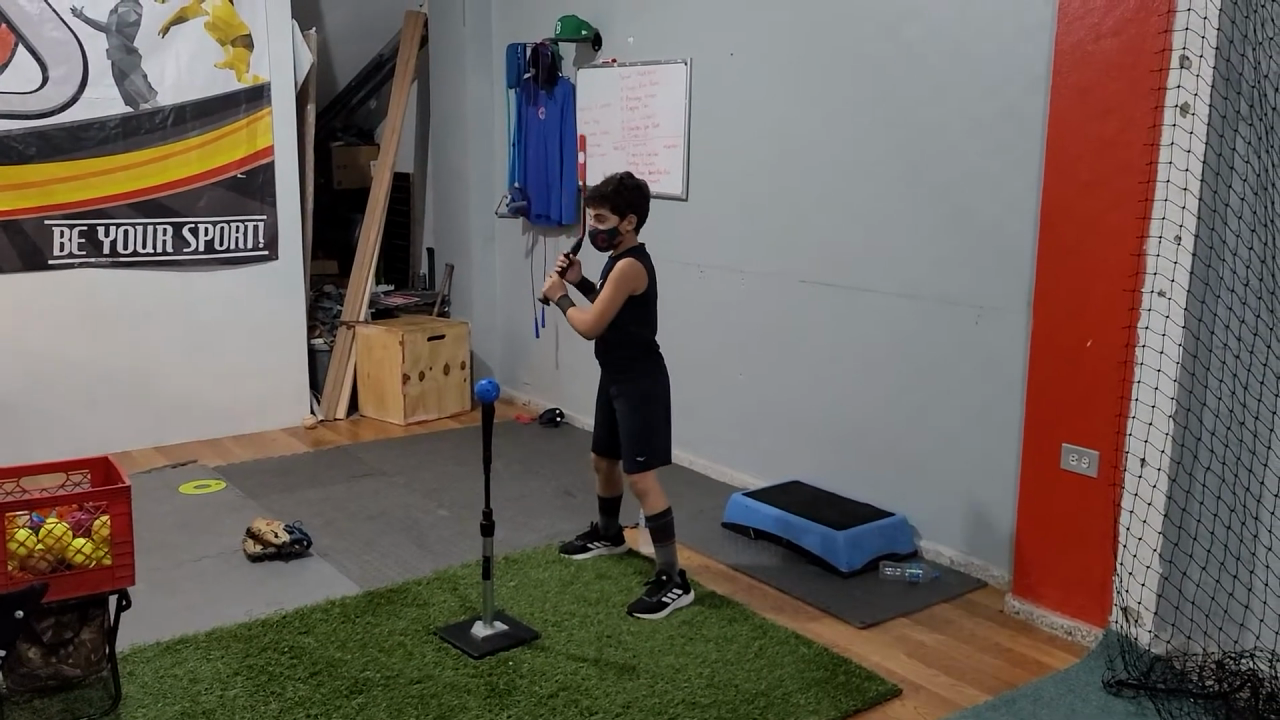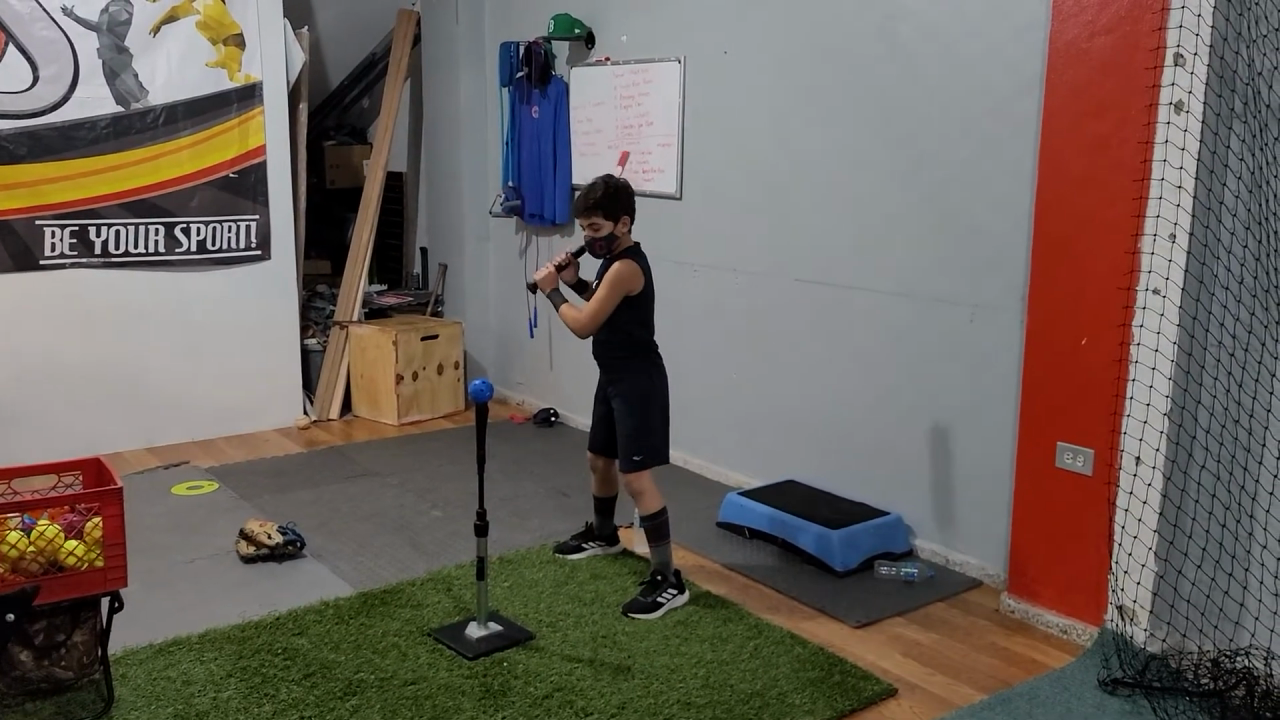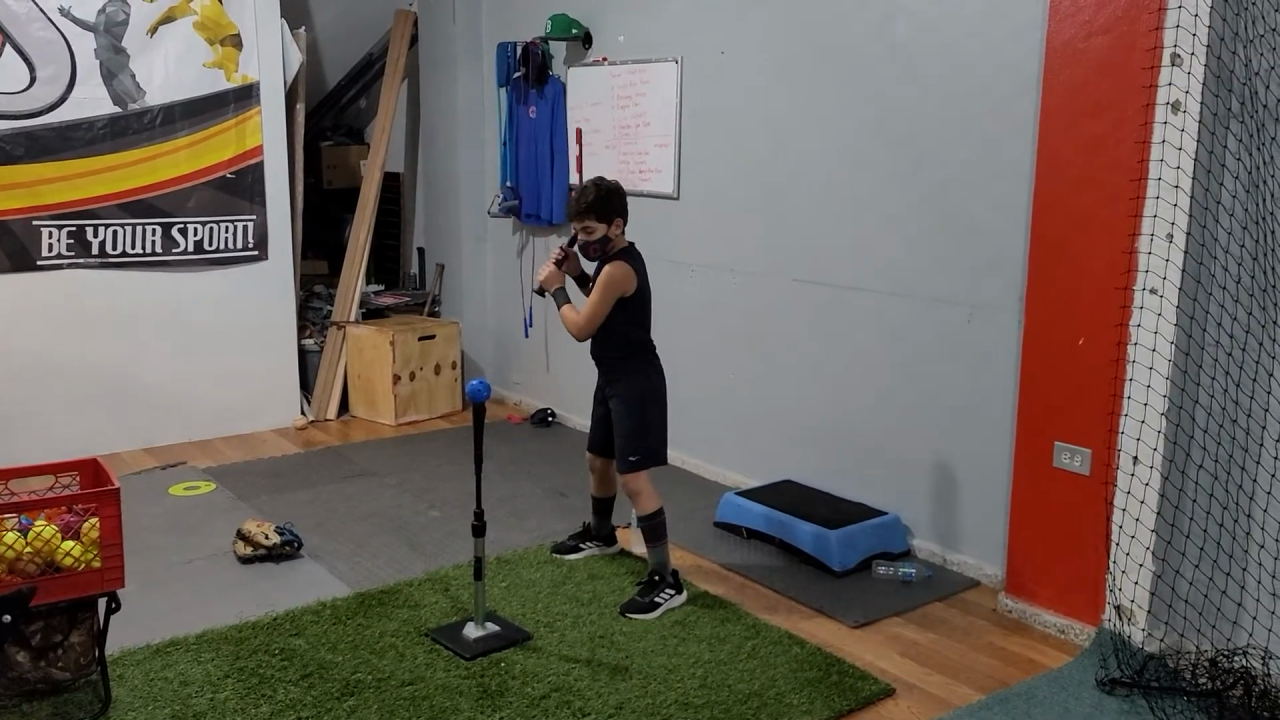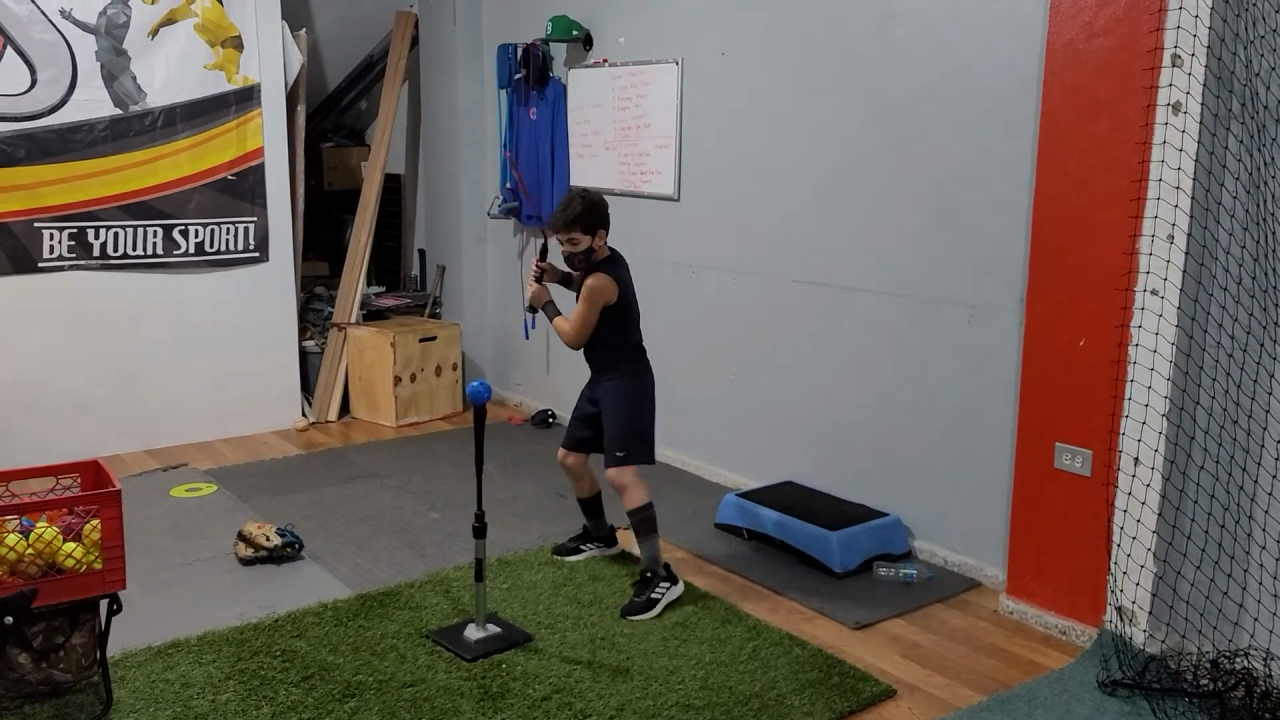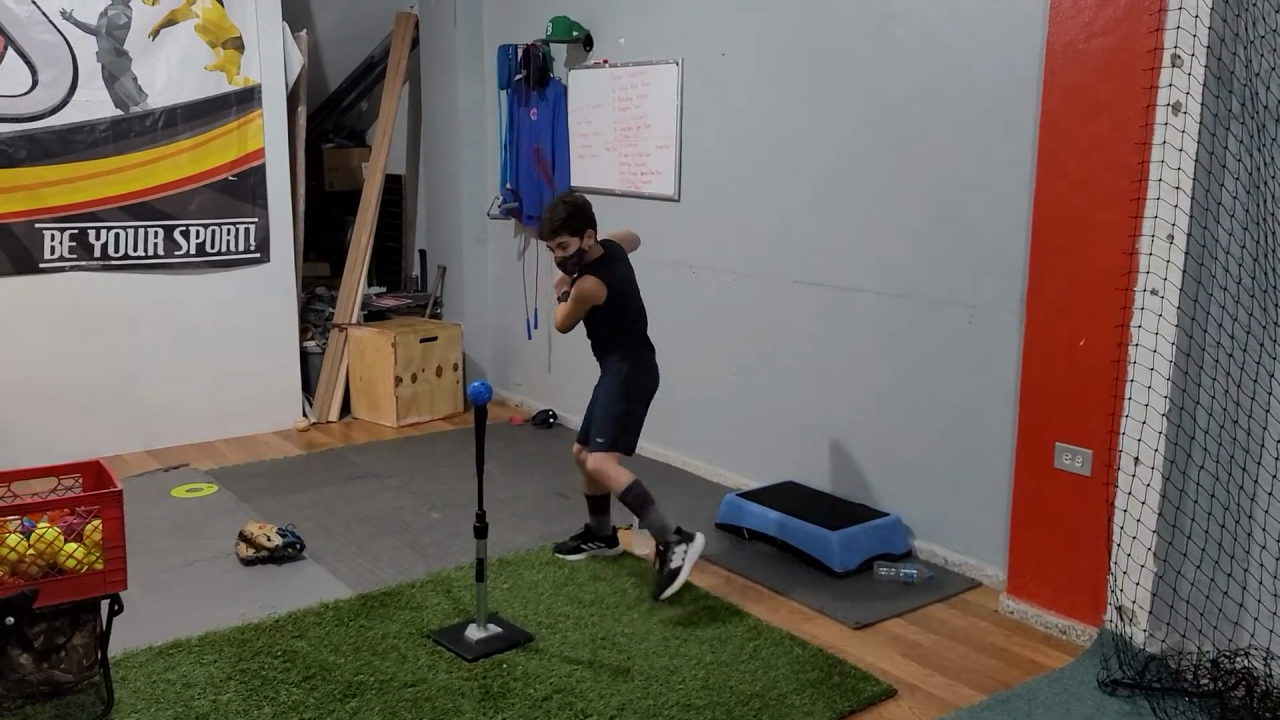
dt=0.5s
person 1, frame 1
left shoulder: (630, 265)
right shoulder: (621, 260)
left elbow: (590, 327)
left wrist: (560, 297)
right wrist: (580, 283)
left hip: (639, 382)
right hip: (616, 377)
left knee: (640, 478)
right knee: (603, 461)
left ankle: (673, 580)
right ankle: (607, 534)
person 1, frame 2
left shoulder: (626, 267)
right shoulder: (616, 260)
left elbow: (583, 325)
right elbow: (601, 306)
left wrist: (552, 290)
right wrist: (575, 282)
left hip: (638, 381)
right hip: (614, 377)
left knee: (637, 478)
right knee: (599, 459)
left ankle: (668, 580)
right ankle: (603, 534)
person 1, frame 3
left shoulder: (618, 268)
right shoulder: (618, 259)
left elbow: (581, 328)
right elbow: (601, 302)
left wrist: (557, 288)
right wrist: (577, 274)
left hip: (635, 382)
right hip: (614, 378)
left knee: (633, 478)
right knee: (598, 461)
left ankle: (665, 580)
right ankle: (600, 534)
person 1, frame 4
left shoulder: (600, 280)
right shoulder: (604, 261)
left elbow: (574, 337)
left wrist: (545, 303)
right wrist: (560, 276)
left hip: (625, 380)
right hip: (604, 378)
left knee: (621, 474)
right knee: (570, 456)
left ankle: (659, 575)
right ankle: (599, 535)
person 1, frame 5
left shoulder: (589, 282)
right shoulder: (611, 249)
left elbow: (563, 323)
right elbow: (632, 237)
left wrist: (564, 292)
left hip: (629, 371)
right hip: (621, 368)
left knee: (599, 462)
right knee: (583, 452)
left ankle: (676, 541)
right ankle: (601, 534)
